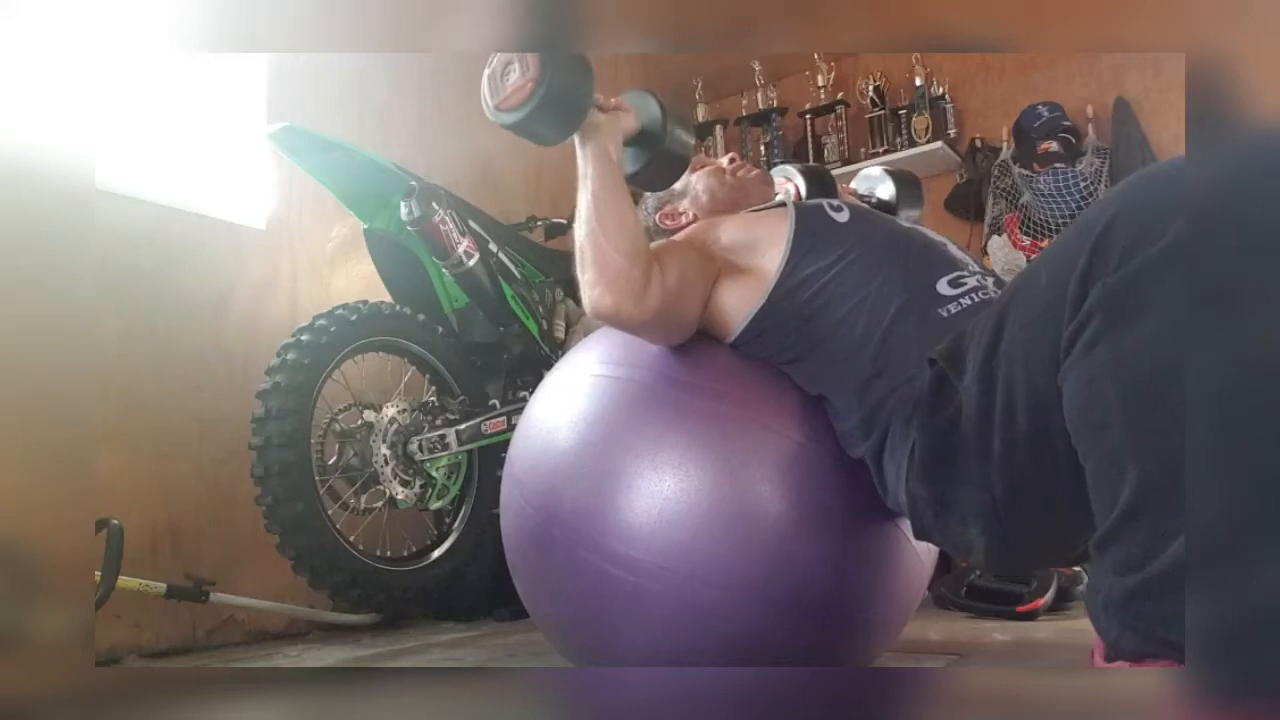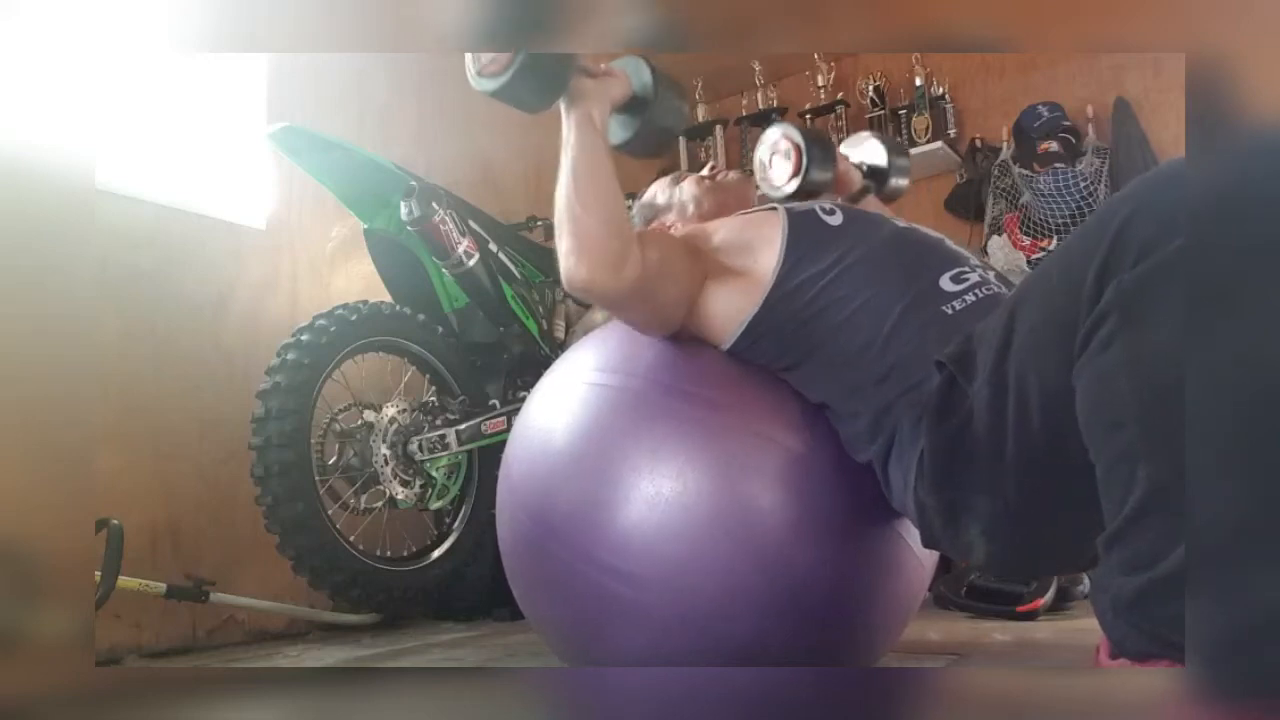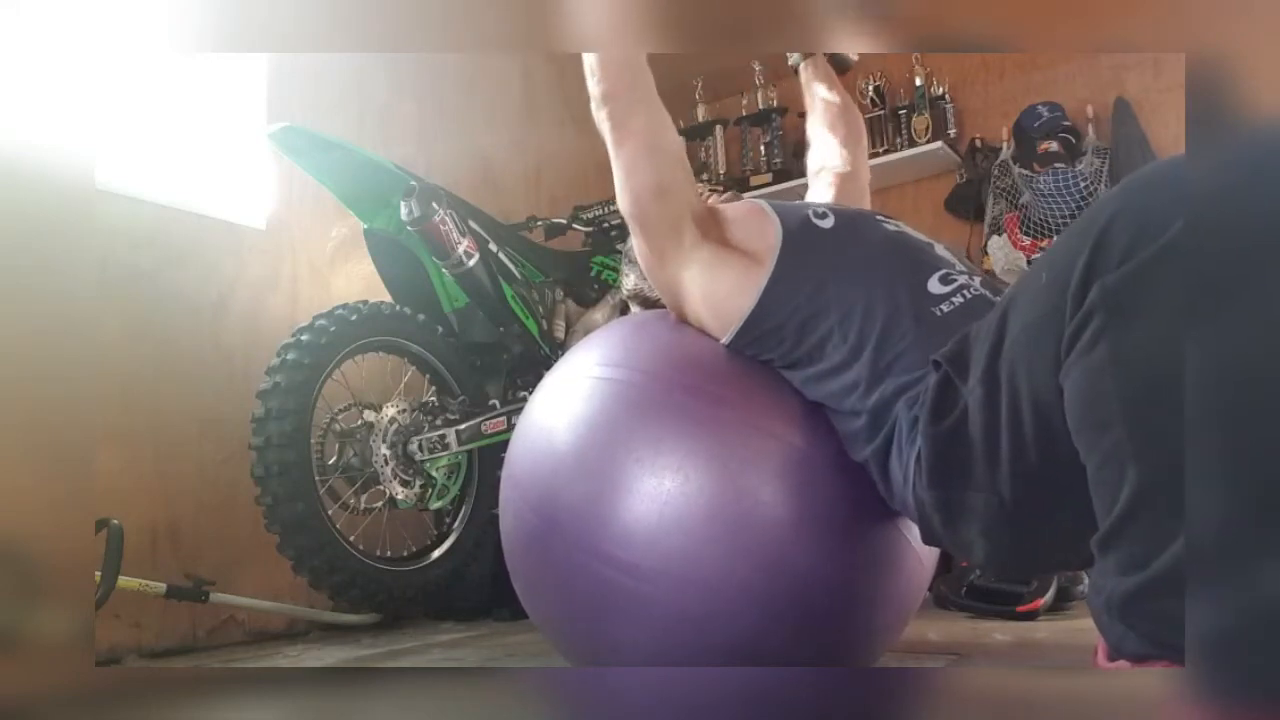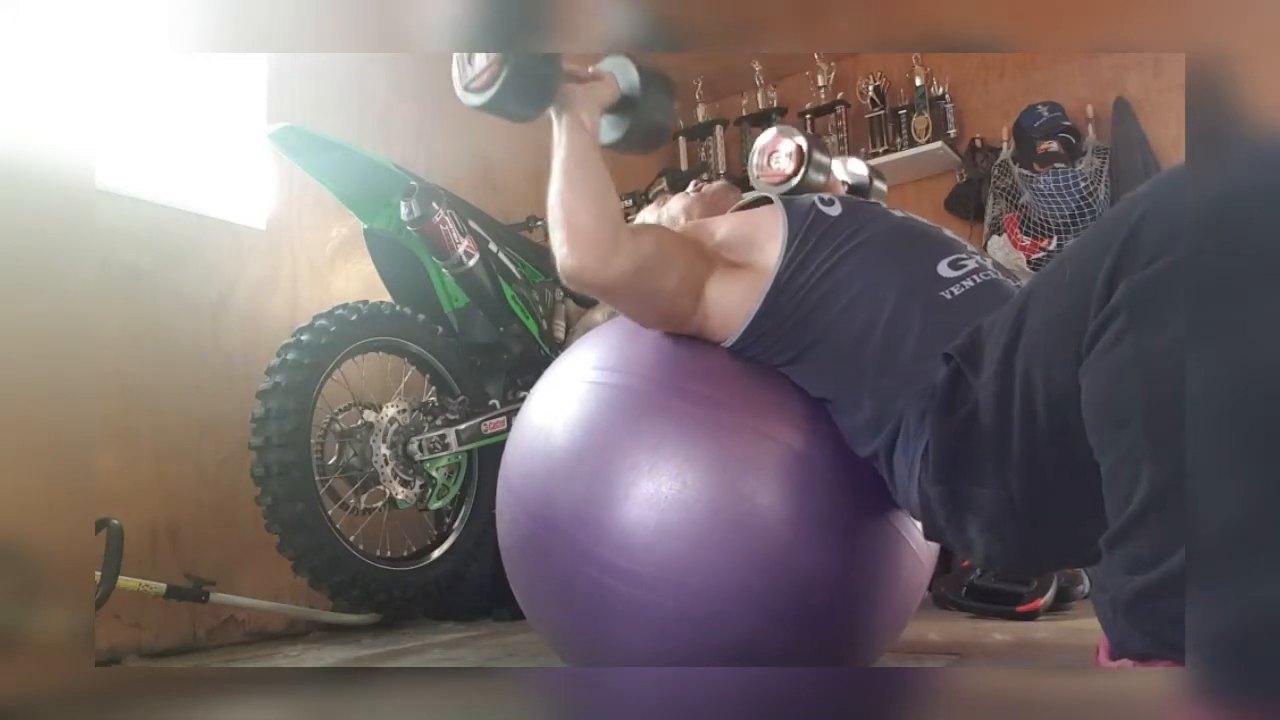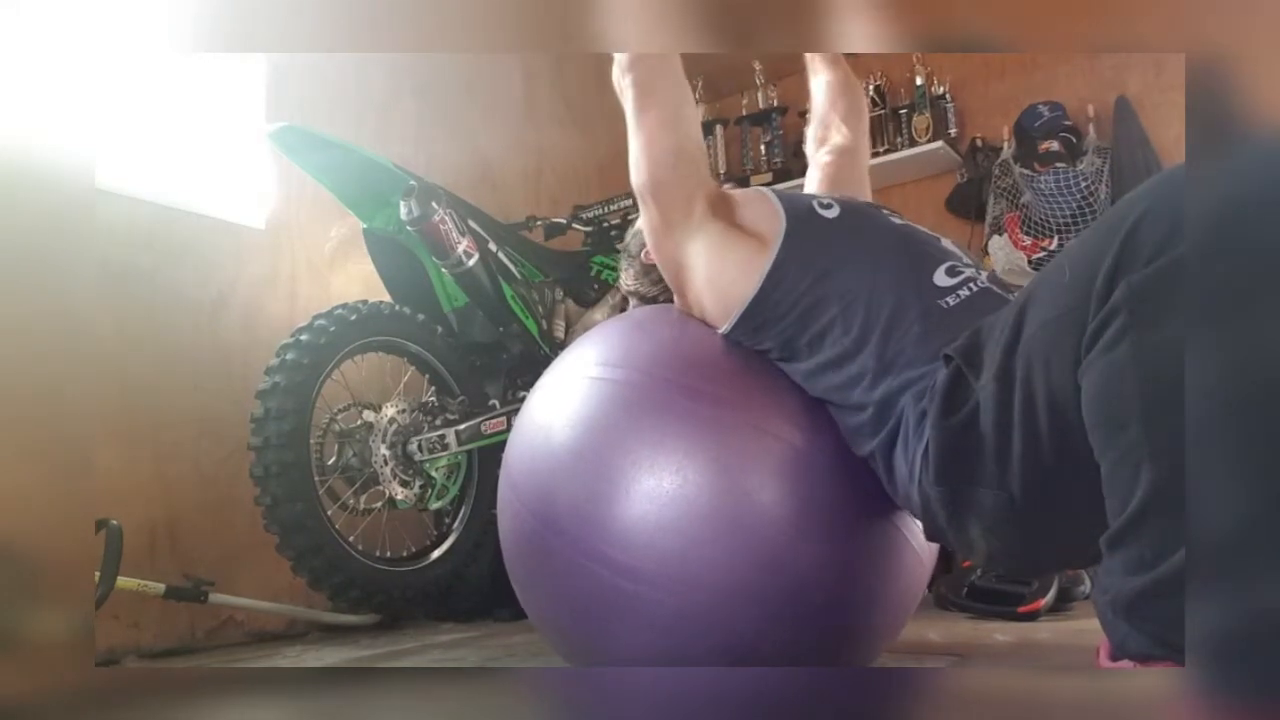
dt=1s
person 1, frame 1
left shoulder: (795, 241)
right shoulder: (706, 248)
right elbow: (619, 293)
left wrist: (859, 218)
right wrist: (599, 142)
right hip: (969, 434)
right knee: (1155, 217)
person 1, frame 2
left shoulder: (789, 248)
right shoulder: (700, 254)
right elbow: (598, 268)
left wrist: (853, 192)
right wrist: (586, 113)
right hip: (969, 424)
right ankle: (1153, 641)
person 1, frame 3
left shoulder: (809, 226)
right shoulder: (687, 252)
left elbow: (839, 145)
right elbow: (620, 101)
left wrist: (808, 58)
right hip: (964, 429)
right knee: (1160, 211)
right ankle: (1153, 643)
person 1, frame 4
left shoulder: (779, 239)
right shoulder: (689, 268)
right elbow: (591, 256)
left wrist: (829, 197)
right wrist: (575, 114)
right hip: (975, 425)
right knee: (1182, 216)
right ankle: (1159, 644)
person 1, frame 5
left shoulder: (810, 216)
right shoulder: (691, 234)
left elbow: (837, 133)
right elbow: (642, 81)
right hip: (971, 427)
right ankle: (1152, 644)
